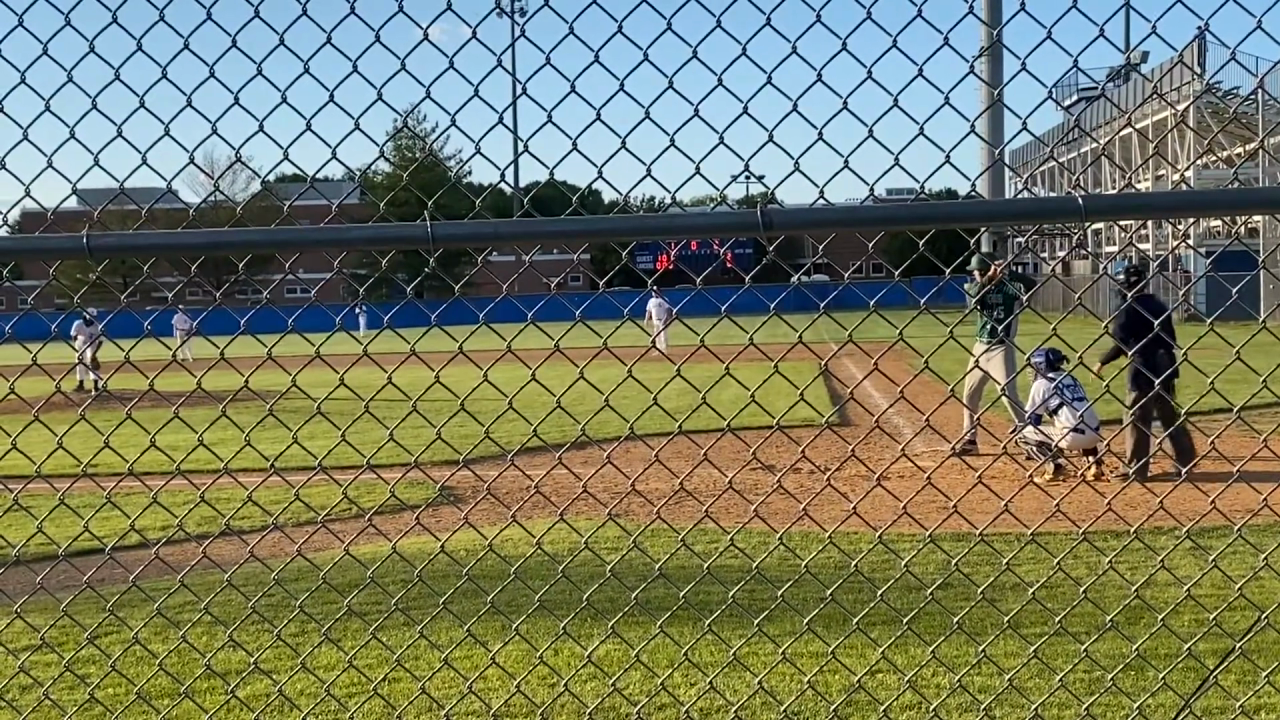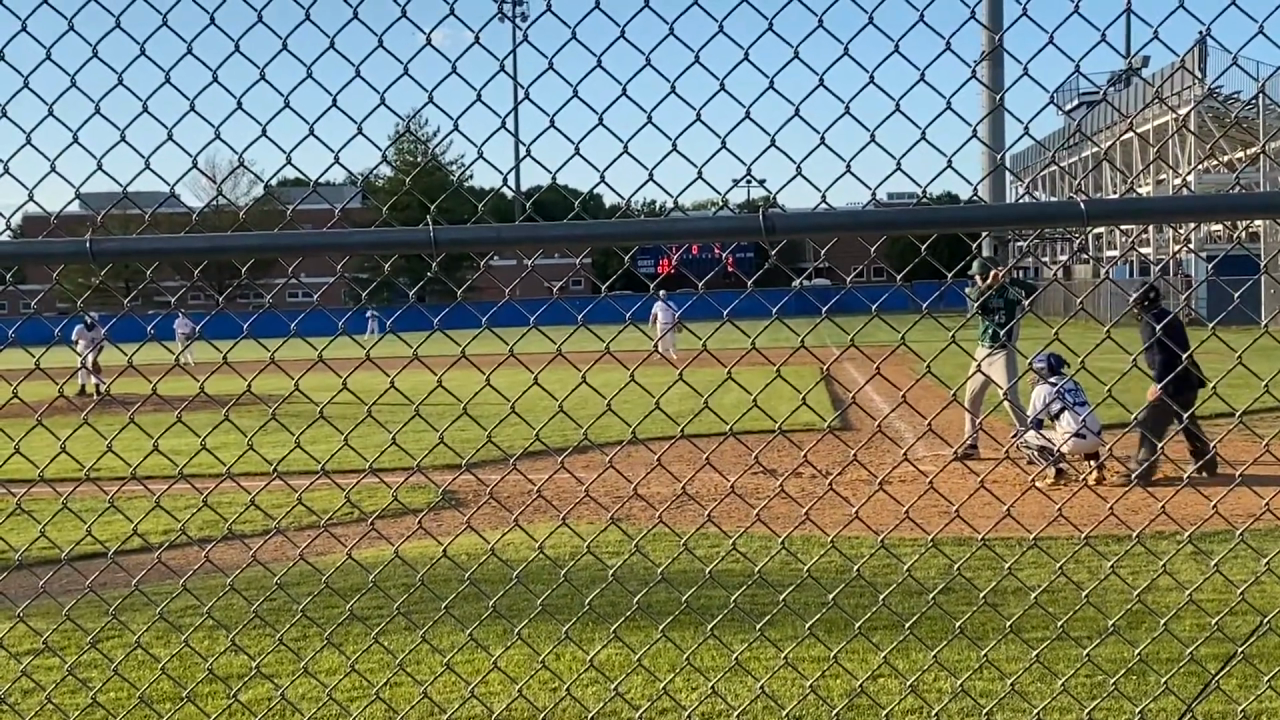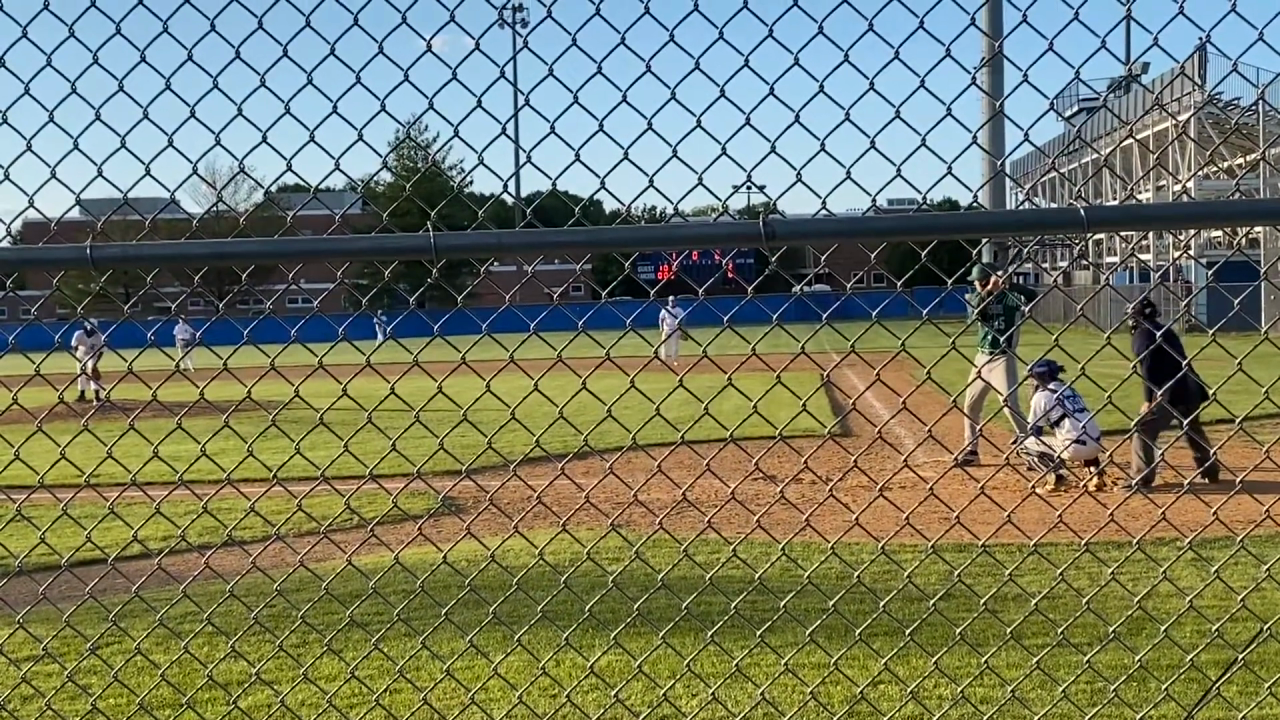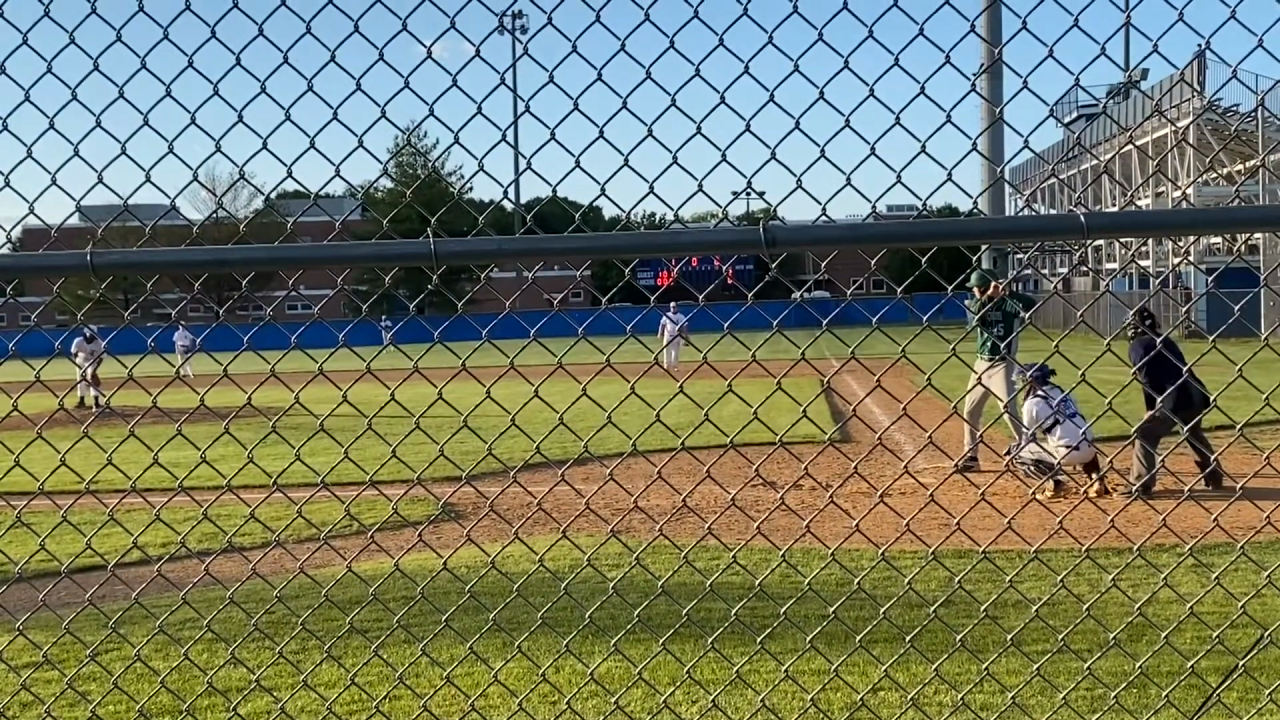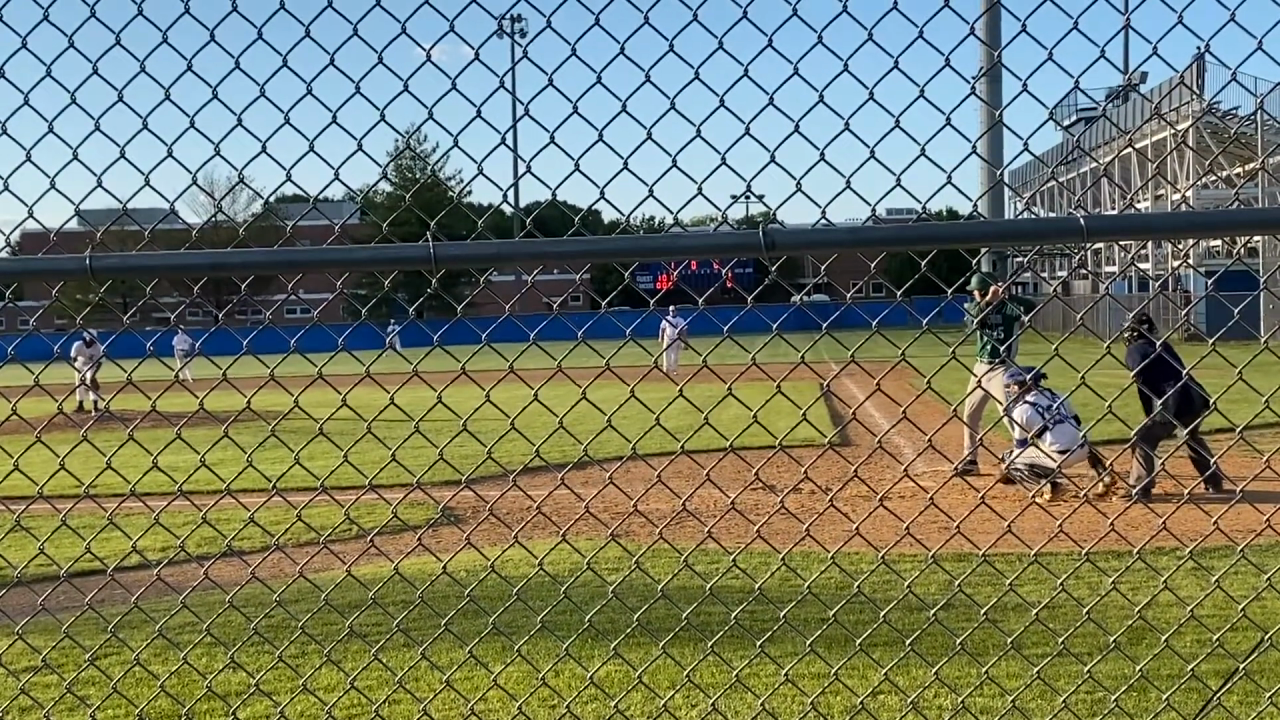
dt=0.5s
person 1, frame 1
left shoulder: (1009, 286)
right shoulder: (978, 287)
left elbow: (1031, 285)
right elbow: (973, 296)
left wrist: (1007, 273)
right wrist: (989, 278)
left hip: (1002, 348)
right hip: (981, 347)
left knee: (1009, 394)
right knee: (970, 394)
right ankle: (969, 440)
person 1, frame 2
left shoulder: (1010, 291)
right shoulder: (980, 291)
left elbow: (1032, 291)
right elbow: (974, 301)
left wrist: (1008, 279)
right wrist: (989, 284)
left hip: (1003, 353)
right hip: (983, 351)
left knee: (1010, 398)
right knee: (971, 398)
right ankle: (971, 444)
person 1, frame 3
left shoulder: (1010, 297)
right shoulder: (979, 297)
left elbow: (1032, 296)
right elbow: (974, 311)
left wrist: (1008, 285)
right wrist: (989, 291)
left hip: (1003, 358)
right hip: (982, 357)
left knee: (1010, 404)
right knee: (971, 404)
right ankle: (971, 451)
person 1, frame 4
left shoulder: (1009, 303)
right shoulder: (977, 303)
left elbow: (1031, 305)
right elbow: (974, 315)
left wrist: (1007, 292)
right wrist: (990, 296)
left hip: (1003, 364)
right hip: (982, 363)
left knee: (1009, 411)
right knee: (970, 410)
right ankle: (971, 457)
person 1, frame 5
left shoulder: (1009, 306)
right shoulder: (978, 306)
left elbow: (1031, 308)
right elbow: (973, 319)
left wrist: (1007, 295)
right wrist: (988, 301)
left hip: (1002, 368)
right hip: (981, 366)
right knee: (970, 414)
right ankle: (970, 460)
person 2, frame 1
left shoulder: (1127, 308)
right shoulder: (1158, 305)
left elbow: (1122, 345)
right elbow: (1171, 337)
left wrist: (1102, 362)
left hip: (1145, 367)
right hip: (1166, 364)
left knee: (1137, 419)
right knee: (1169, 414)
left ankle: (1136, 469)
right ankle: (1185, 458)
person 2, frame 2
left shoulder: (1151, 321)
right shoulder: (1169, 317)
left elbow: (1162, 355)
left wrist: (1157, 383)
left hip: (1173, 381)
right hip: (1187, 377)
left knee: (1149, 423)
right knee: (1187, 421)
left ankle: (1140, 472)
right ankle: (1207, 464)
person 2, frame 3
left shoulder: (1141, 335)
right shoulder: (1165, 330)
left elbow: (1148, 370)
right elbow: (1178, 362)
left wrist: (1148, 400)
left hip: (1171, 391)
right hip: (1192, 387)
left knee: (1143, 430)
right knee: (1194, 429)
left ankle: (1141, 480)
right ankle: (1210, 471)
person 2, frame 4
left shoulder: (1138, 346)
right shoulder: (1165, 341)
left elbow: (1147, 379)
left wrist: (1151, 409)
left hip: (1174, 398)
right hip: (1195, 394)
left knee: (1144, 435)
right knee: (1195, 434)
left ankle: (1140, 487)
right ankle: (1214, 477)
person 2, frame 5
left shoulder: (1134, 352)
right shoulder: (1162, 345)
left elbow: (1143, 386)
left wrist: (1149, 416)
left hip: (1174, 402)
right hip: (1195, 398)
left knee: (1143, 439)
right knee: (1192, 438)
left ankle: (1140, 490)
right ankle: (1214, 481)
